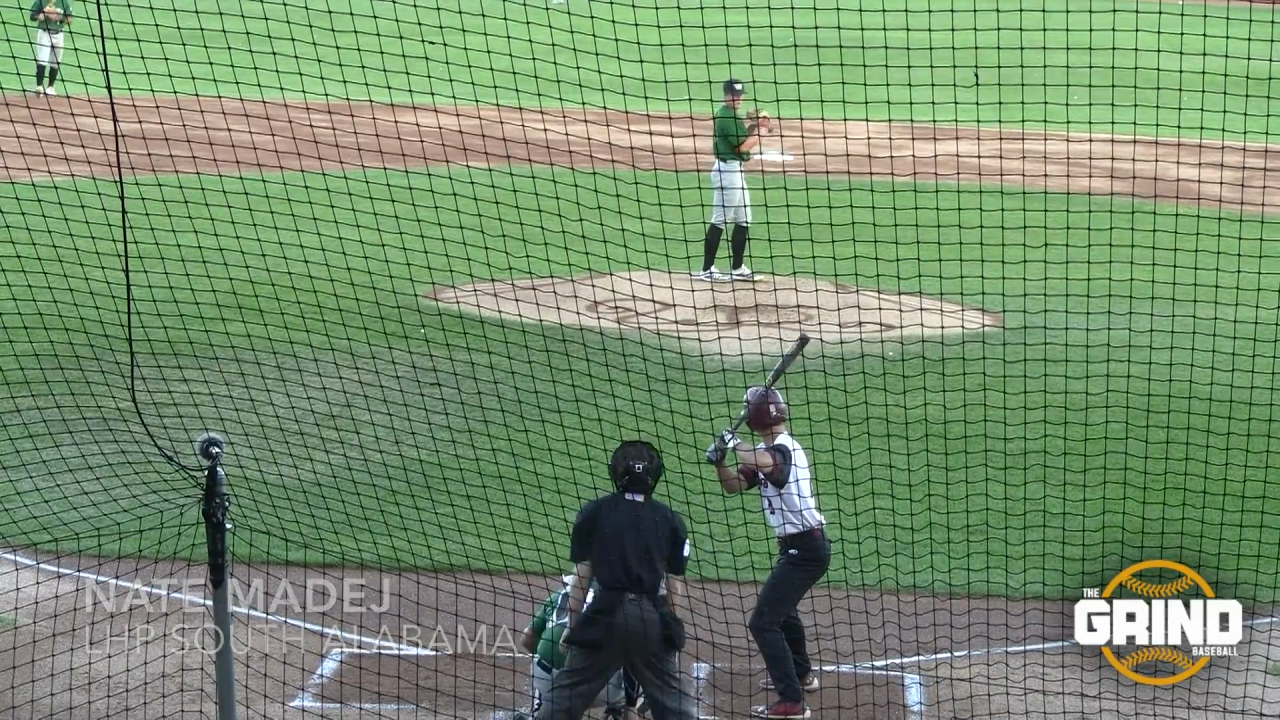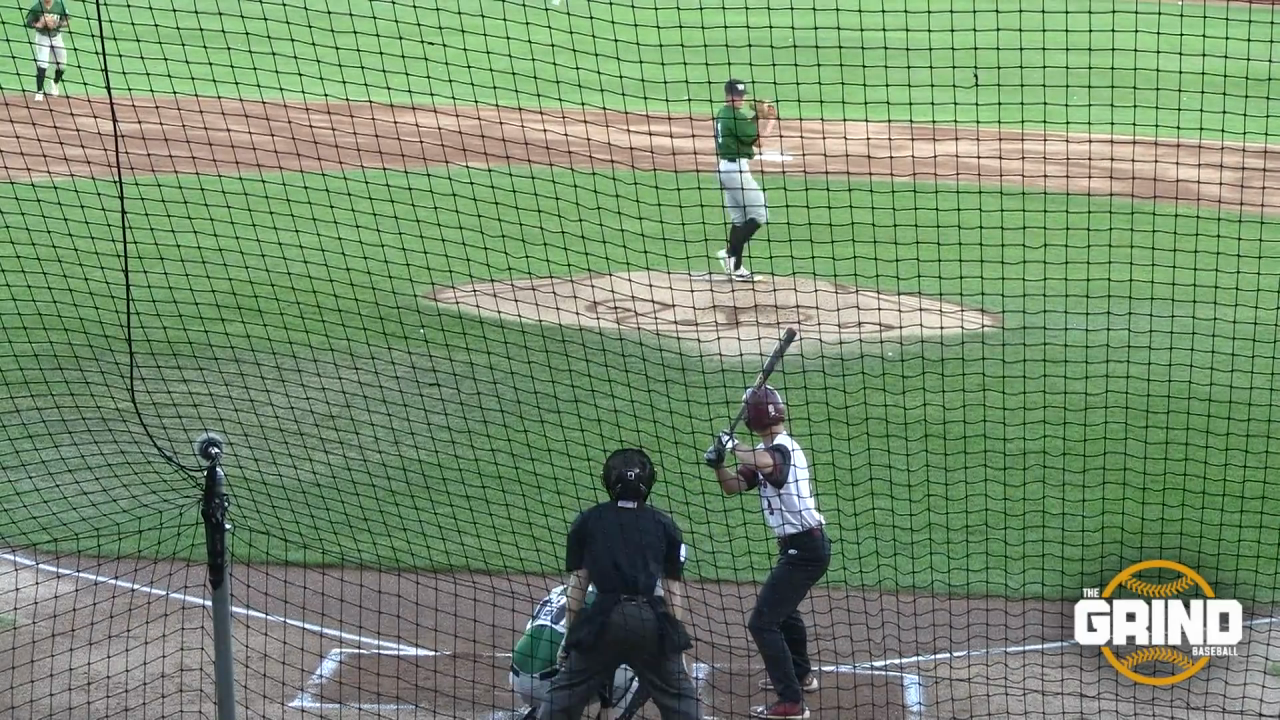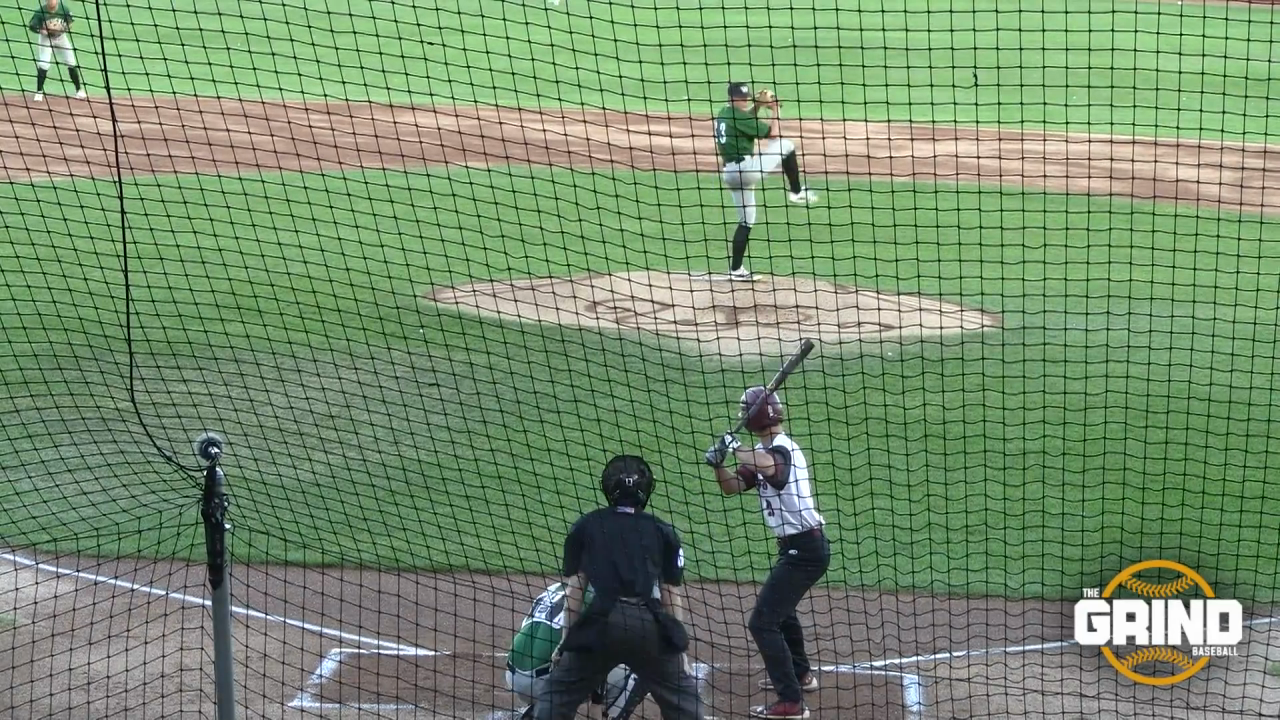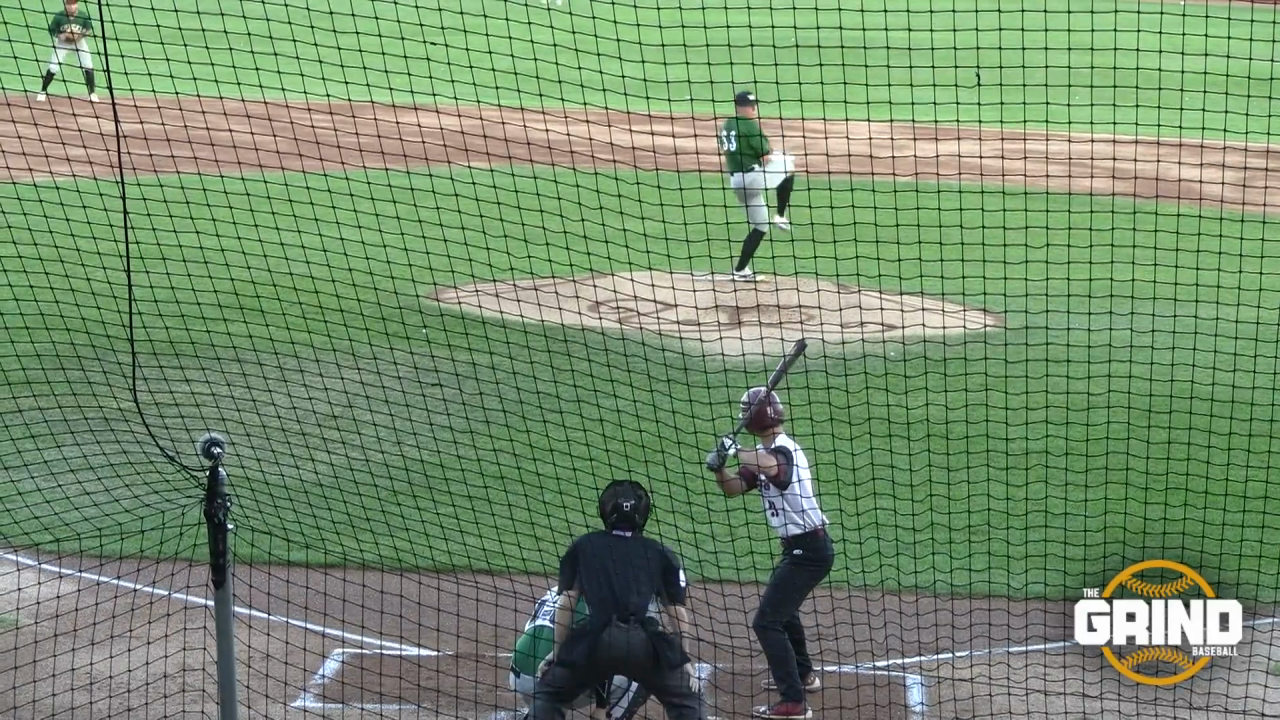
dt=0.3s
person 1, frame 1
left shoulder: (784, 448)
right shoulder: (767, 450)
left elbow: (765, 464)
right elbow: (734, 485)
left wrist: (735, 444)
right wrist: (719, 460)
left hip: (805, 549)
right hip: (801, 546)
left knee: (763, 621)
right knee: (782, 608)
right ankle: (801, 674)
person 1, frame 2
left shoulder: (783, 448)
right shoulder: (766, 451)
left elbow: (765, 465)
right elbow: (733, 487)
left wrist: (733, 445)
right wrist: (718, 463)
left hip: (804, 549)
right hip: (802, 546)
left knee: (762, 622)
right knee: (783, 609)
right ankle: (801, 674)
person 1, frame 3
left shoulder: (783, 449)
right shoulder: (764, 452)
left elbow: (767, 468)
right elbow: (732, 487)
left wrist: (735, 448)
right wrist: (718, 463)
left hip: (804, 549)
right hip: (799, 546)
left knee: (763, 622)
right knee: (780, 609)
right ankle: (800, 674)
person 1, frame 4
left shoulder: (784, 449)
right shoulder: (764, 453)
left elbow: (770, 468)
right elbow: (733, 489)
left wrist: (735, 450)
right wrist: (719, 467)
left hip: (809, 549)
right hip: (800, 547)
left knee: (767, 621)
right knee: (782, 608)
right ankle: (803, 674)
person 2, frame 1
left shoulder: (593, 513)
right shoulder: (671, 520)
left elbow: (582, 576)
right elbow: (674, 585)
left wrist: (573, 623)
right wrist: (670, 630)
left hip: (606, 615)
right hip: (651, 617)
left knee: (565, 694)
person 2, frame 2
left shoulder: (587, 520)
right shoulder: (665, 525)
left elbow: (578, 584)
right elbow: (673, 590)
left wrist: (570, 635)
right wrist: (675, 636)
left hip: (605, 619)
right hip: (651, 619)
left knee: (563, 696)
person 2, frame 3
left shoulder: (585, 526)
right shoulder: (662, 531)
left elbow: (574, 590)
right elbow: (671, 595)
left wrist: (567, 639)
right wrist: (679, 645)
left hip: (602, 622)
right hip: (649, 622)
left knee: (556, 695)
right knee: (682, 696)
person 2, frame 4
left shoulder: (582, 546)
right shoulder: (660, 553)
left elbow: (566, 603)
right elbow: (677, 612)
left wrist: (557, 652)
right wrist: (685, 661)
left hip: (597, 640)
right hip: (644, 641)
left knee: (547, 694)
right knee: (686, 698)
person 3, frame 1
left shoulder: (727, 114)
right shoulder: (728, 117)
left elbow: (740, 138)
right elbow: (743, 146)
left wrist: (754, 127)
right wrist: (762, 130)
left hip: (734, 170)
right hip: (728, 171)
left knee: (743, 220)
right knee: (719, 221)
left ankle: (738, 268)
right ankle: (706, 269)
person 3, frame 2
left shoulder: (723, 114)
right shoulder: (734, 117)
left elbow: (747, 131)
right elbow: (757, 141)
left wrist: (758, 116)
right wrist: (770, 120)
left hip: (727, 169)
right hip: (736, 169)
left knee: (738, 220)
right knee: (758, 215)
left ankle: (736, 267)
right ankle: (730, 253)
person 3, frame 3
left shoulder: (722, 115)
right shoulder: (738, 117)
right elbow: (772, 133)
left wrist: (756, 107)
right wrist: (776, 110)
left hip: (729, 172)
right hip: (745, 168)
left knee: (746, 222)
right knee: (787, 146)
left ankle: (736, 269)
right ankle: (796, 191)
person 3, frame 4
left shoulder: (726, 126)
right shoulder: (749, 125)
right elbow: (766, 158)
right wrist: (773, 156)
left hip: (736, 181)
right hip: (752, 176)
left knee: (760, 226)
right knee: (787, 164)
left ankle: (741, 269)
right ankle: (780, 215)
